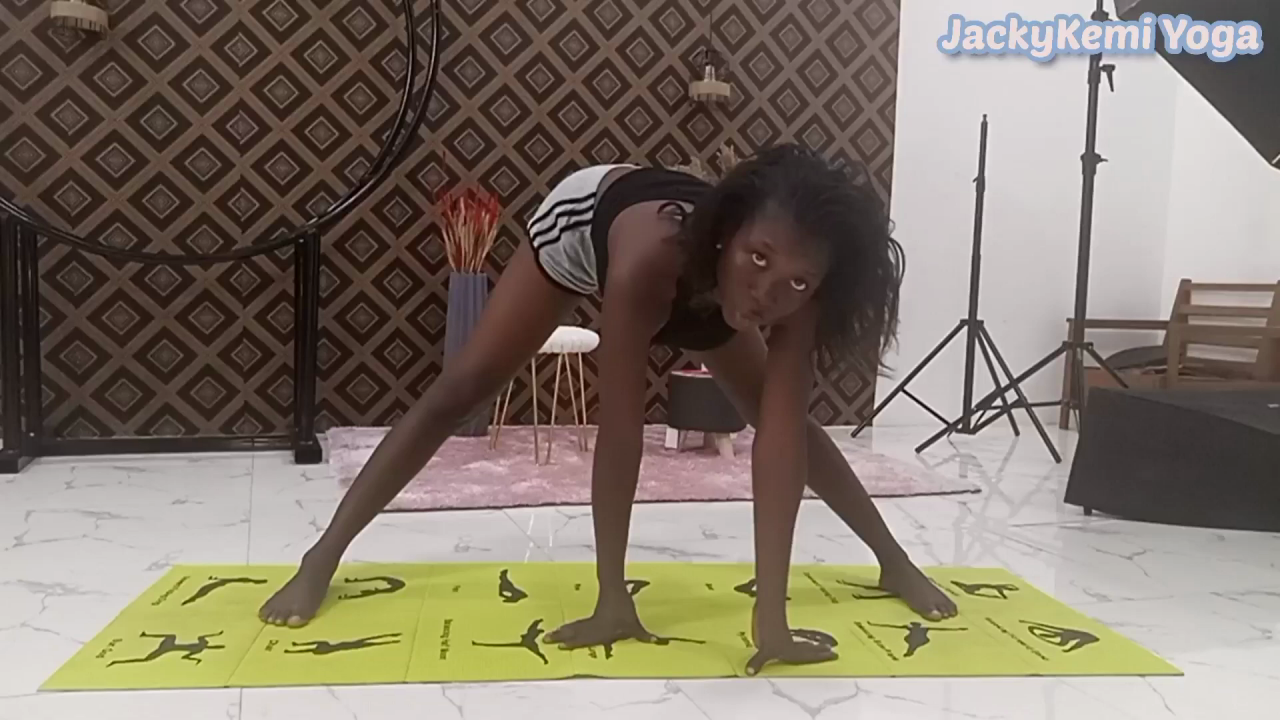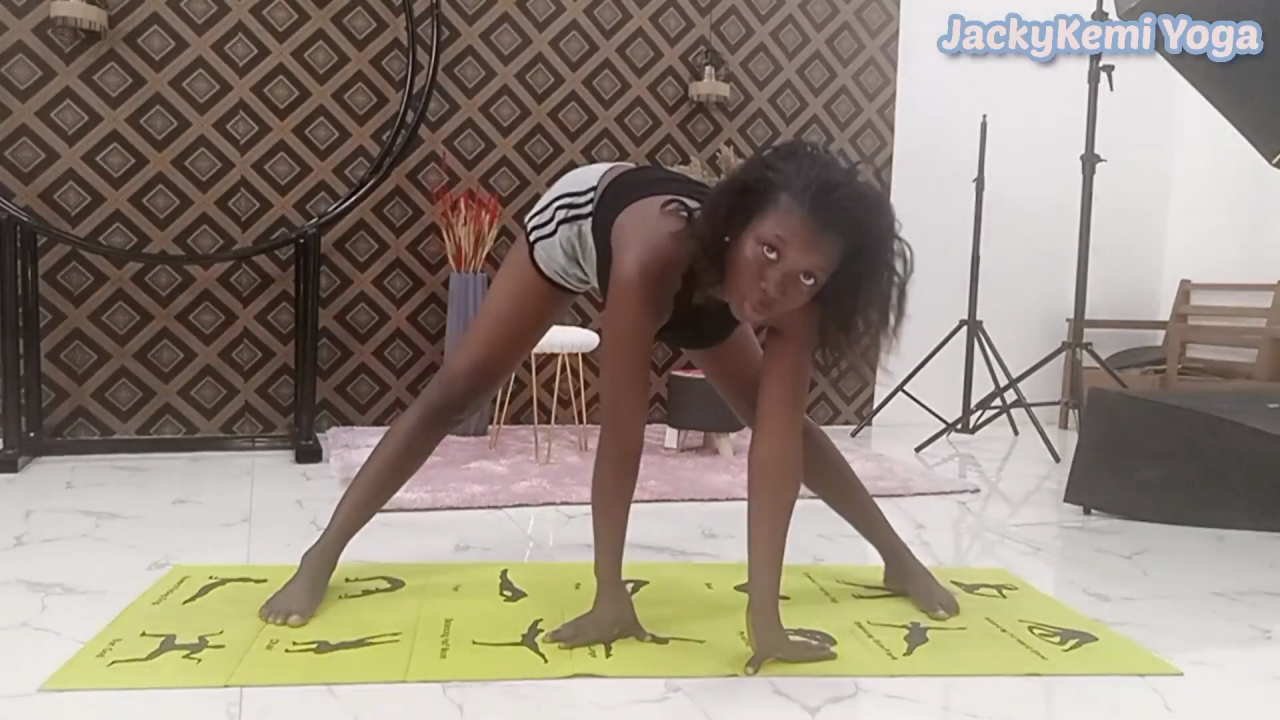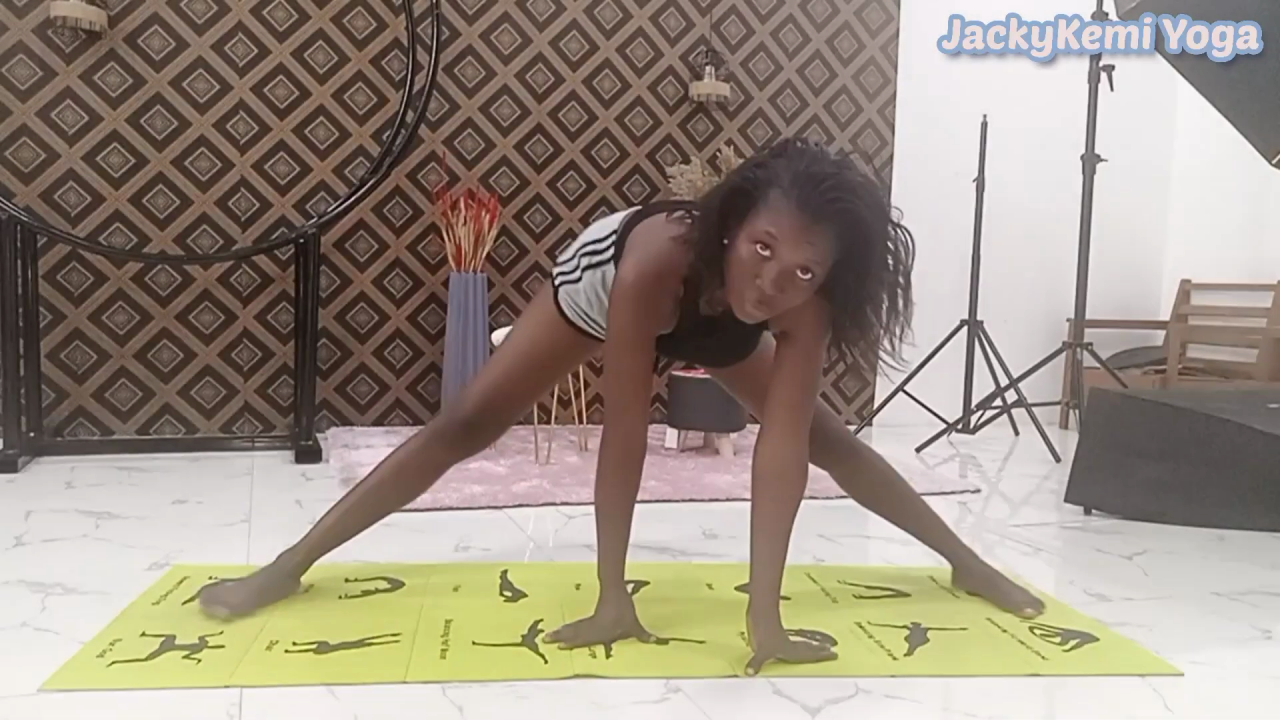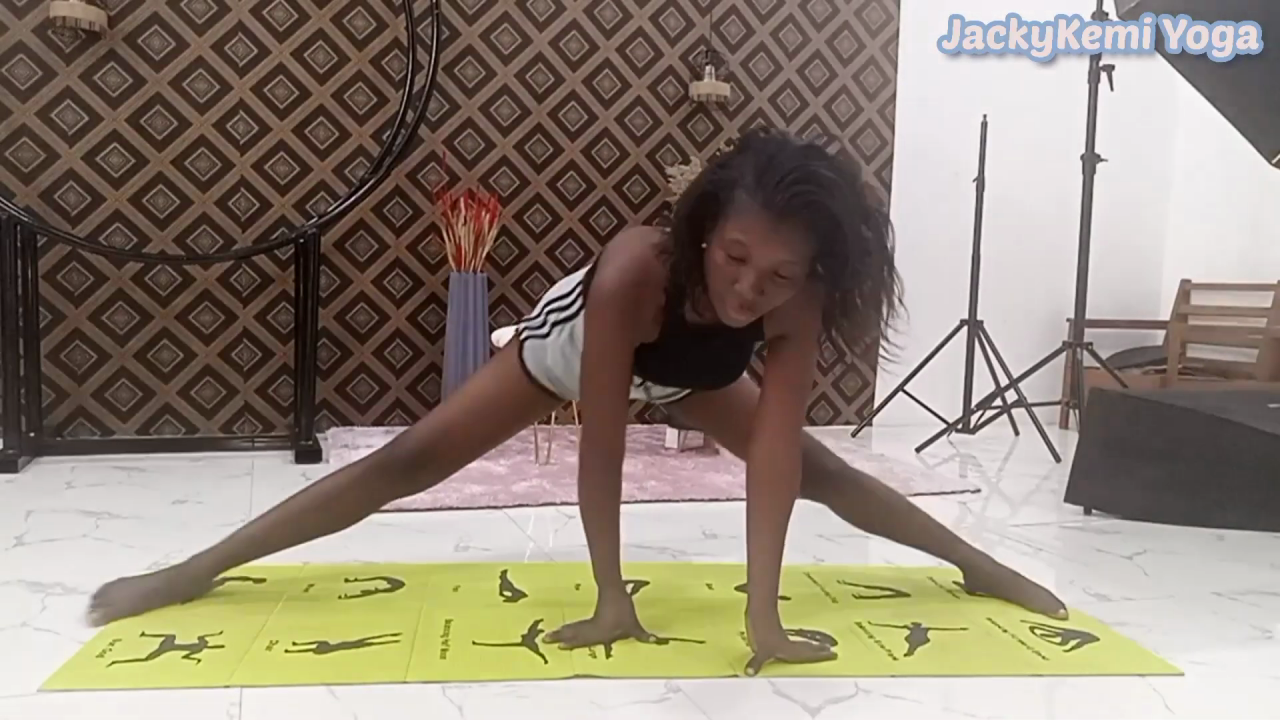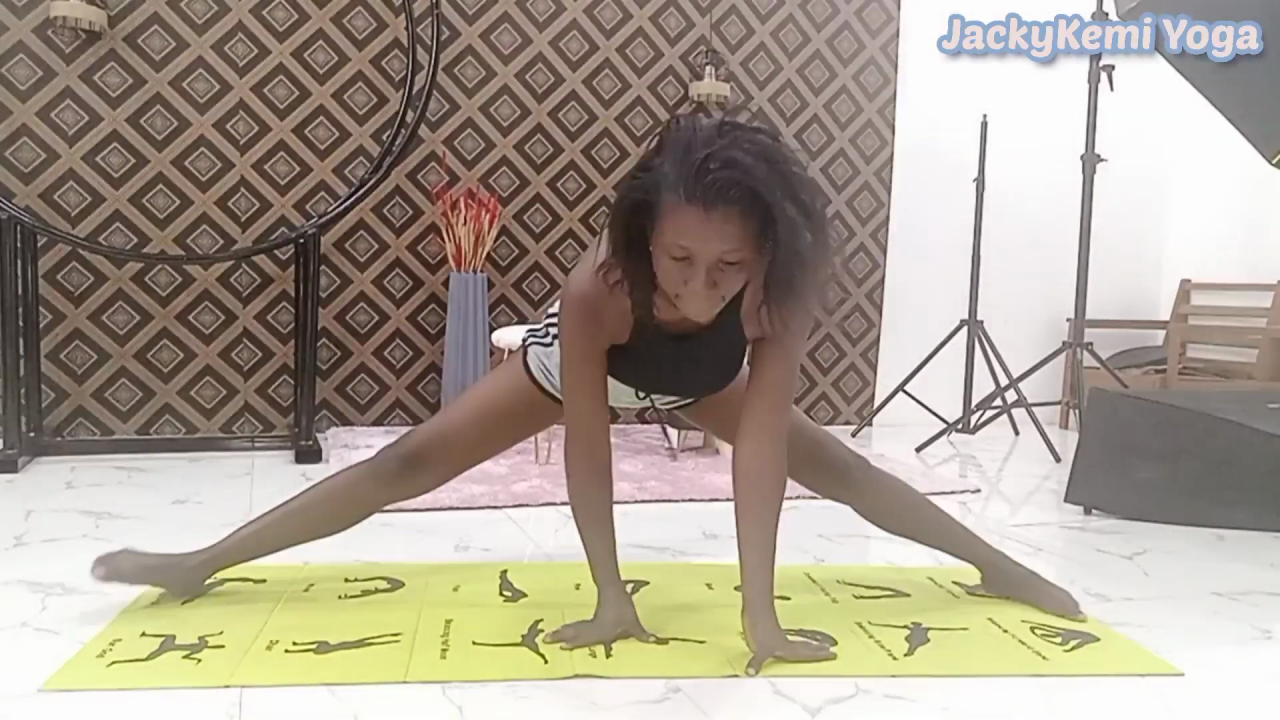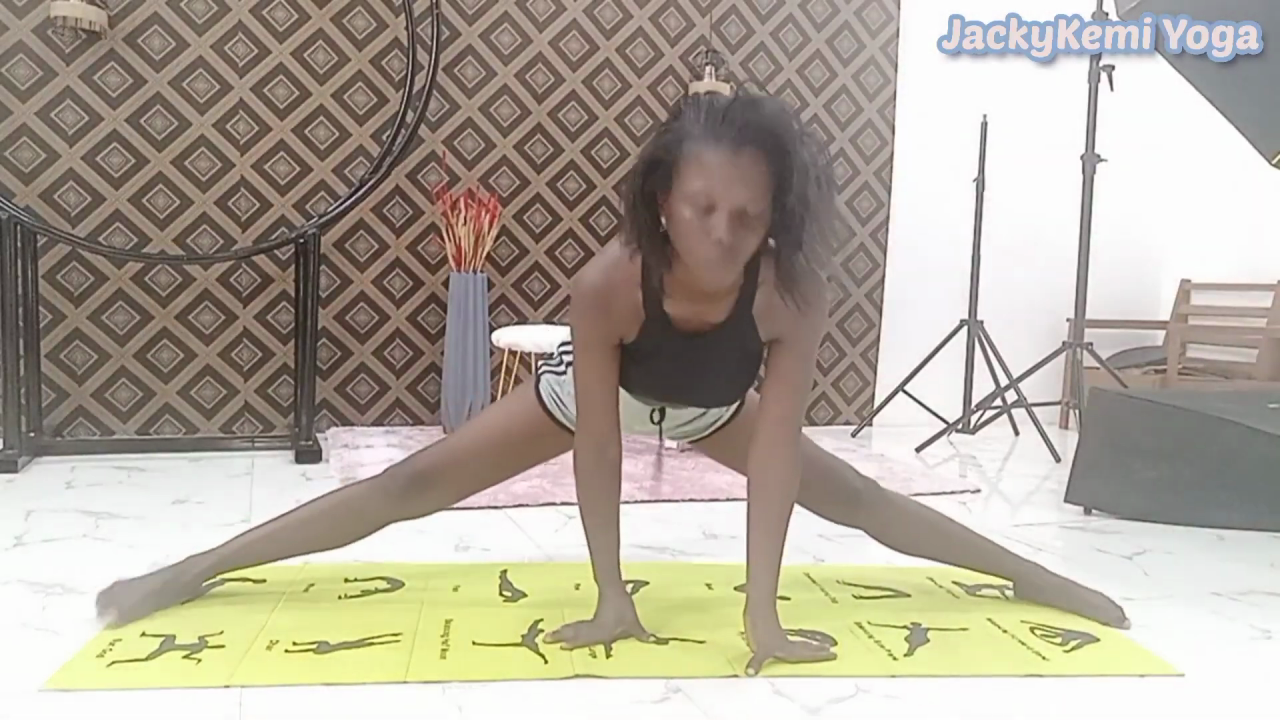
dt=0.5s
person 1, frame 1
left shoulder: (792, 300)
right shoulder: (648, 263)
left elbow: (781, 443)
right elbow: (619, 437)
left wrist: (770, 615)
right wrist: (611, 597)
left hip: (704, 277)
right hip: (582, 218)
left knee: (788, 418)
right knee: (459, 394)
left ankle: (893, 561)
right ankle: (322, 559)
person 1, frame 2
left shoulder: (796, 301)
right shoulder: (657, 254)
left elbow: (777, 444)
right elbow: (621, 436)
left wrist: (765, 614)
right wrist: (610, 595)
left hip: (707, 276)
right hip: (581, 214)
left knee: (788, 420)
right knee: (454, 393)
left ankle: (899, 559)
right ankle: (320, 558)
person 1, frame 3
left shoulder: (808, 308)
right shoulder: (656, 261)
left elbow: (783, 452)
right elbow: (623, 441)
left wrist: (765, 615)
right wrist: (613, 599)
left hip: (720, 331)
right hip: (597, 276)
left knee: (829, 440)
right knee: (464, 425)
left ankle: (966, 563)
right ankle: (287, 566)
person 1, frame 4
left shoulder: (797, 310)
right shoulder: (635, 272)
left elbow: (775, 459)
right elbow: (602, 448)
left wrist: (763, 618)
right wrist: (611, 599)
left hip: (688, 373)
right hip: (567, 341)
left knee: (822, 470)
right knee: (408, 462)
left ankle: (979, 566)
right ankle: (195, 570)
person 1, frame 5
left shoulder: (783, 296)
right shoulder: (597, 288)
left elbow: (761, 450)
right elbow: (587, 451)
left wrist: (760, 616)
right wrist: (611, 598)
left hip: (702, 383)
right hip: (575, 365)
left knee: (842, 470)
right knee: (408, 463)
left ankle: (1000, 568)
right ankle: (197, 563)
person 1, frame 6
left shoulder: (796, 292)
right shoulder: (608, 282)
left elbow: (774, 454)
right elbow: (597, 450)
left wrist: (762, 618)
right wrist: (611, 598)
left hip: (710, 408)
right hip: (593, 392)
left knee: (859, 501)
right knee: (416, 482)
left ankle: (1040, 580)
right ankle: (193, 571)
